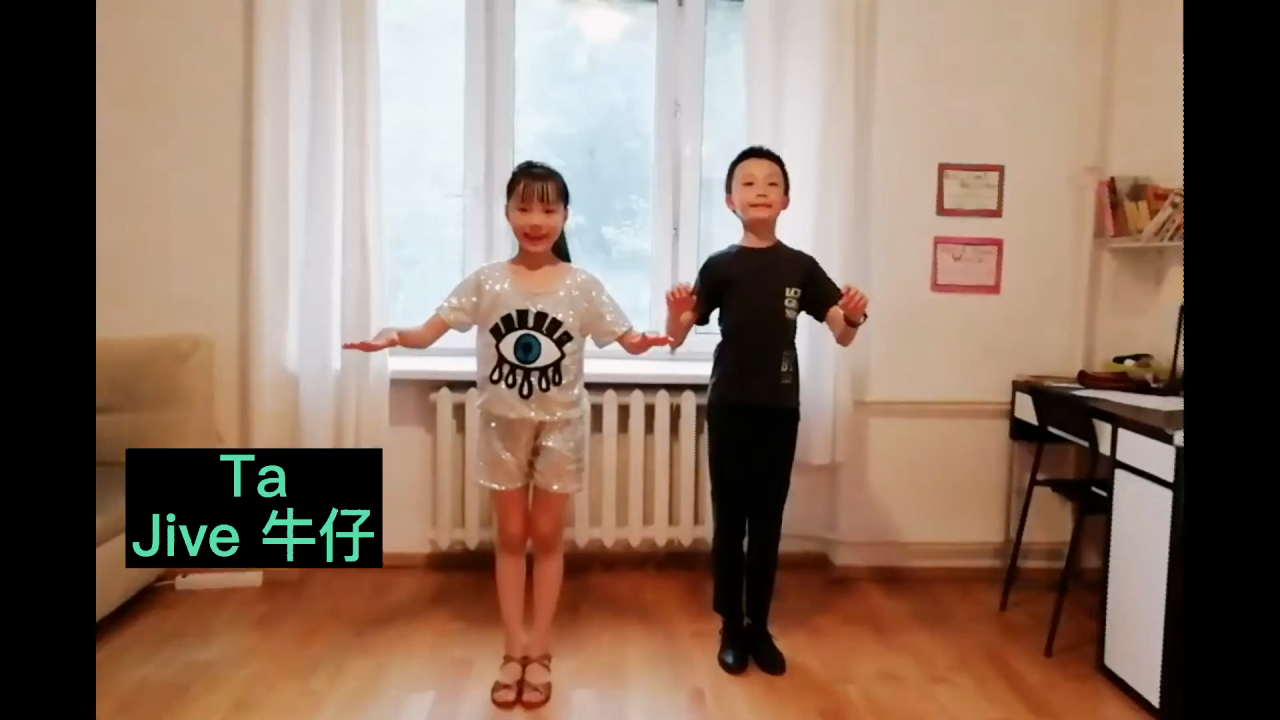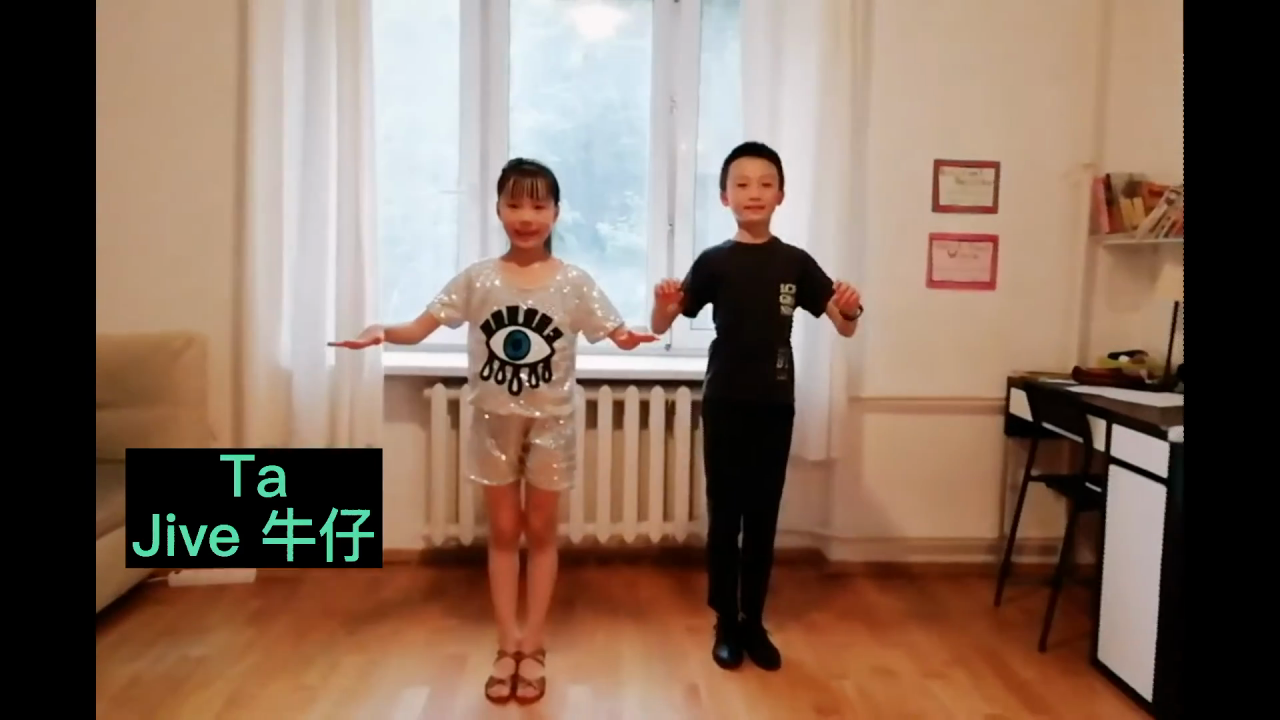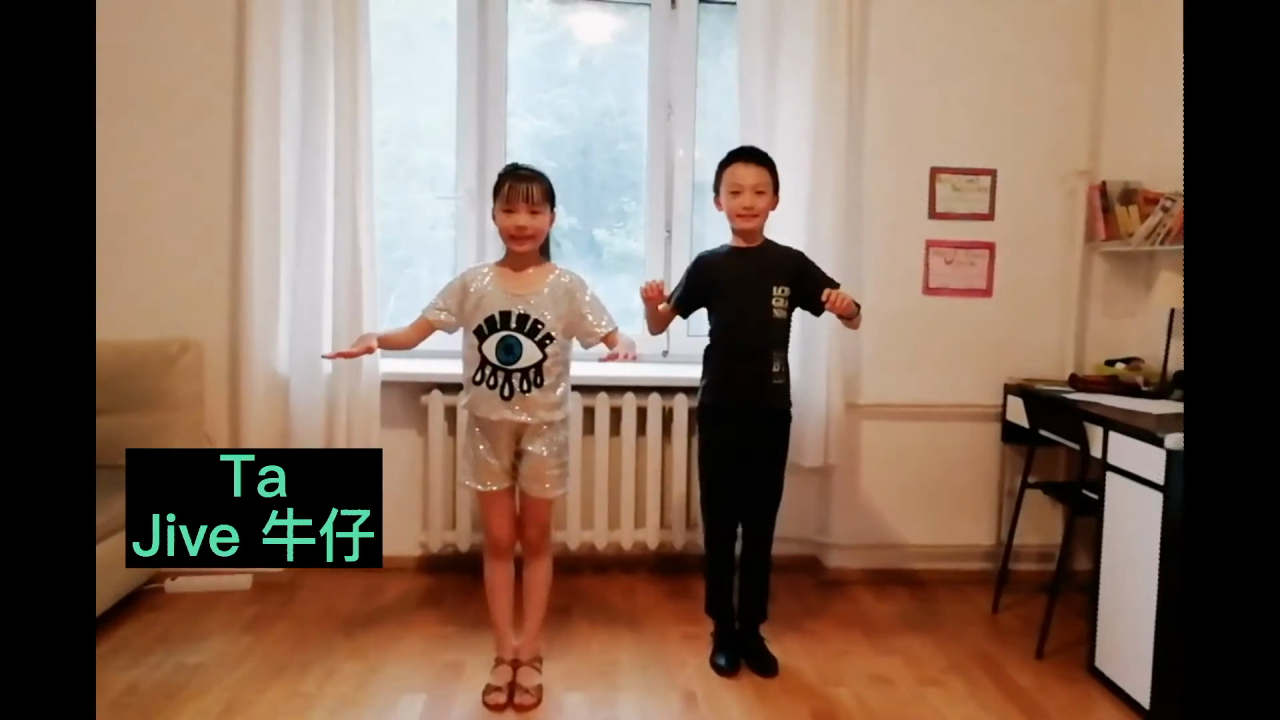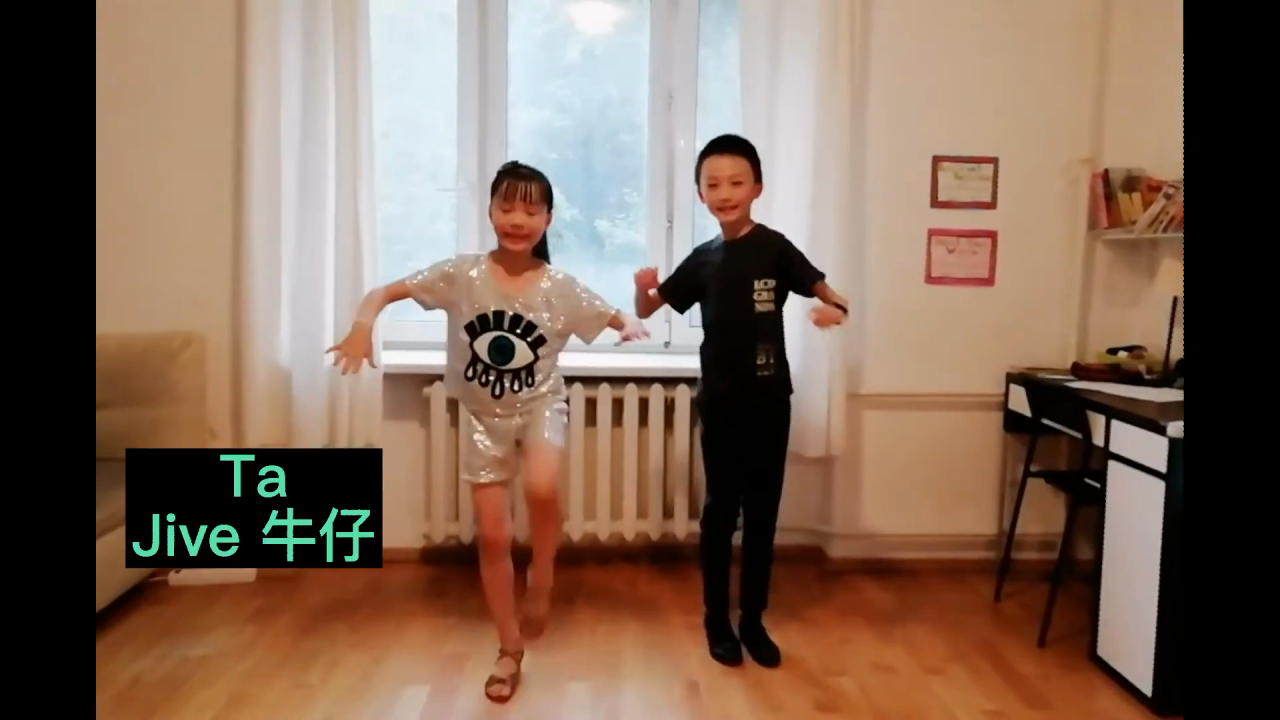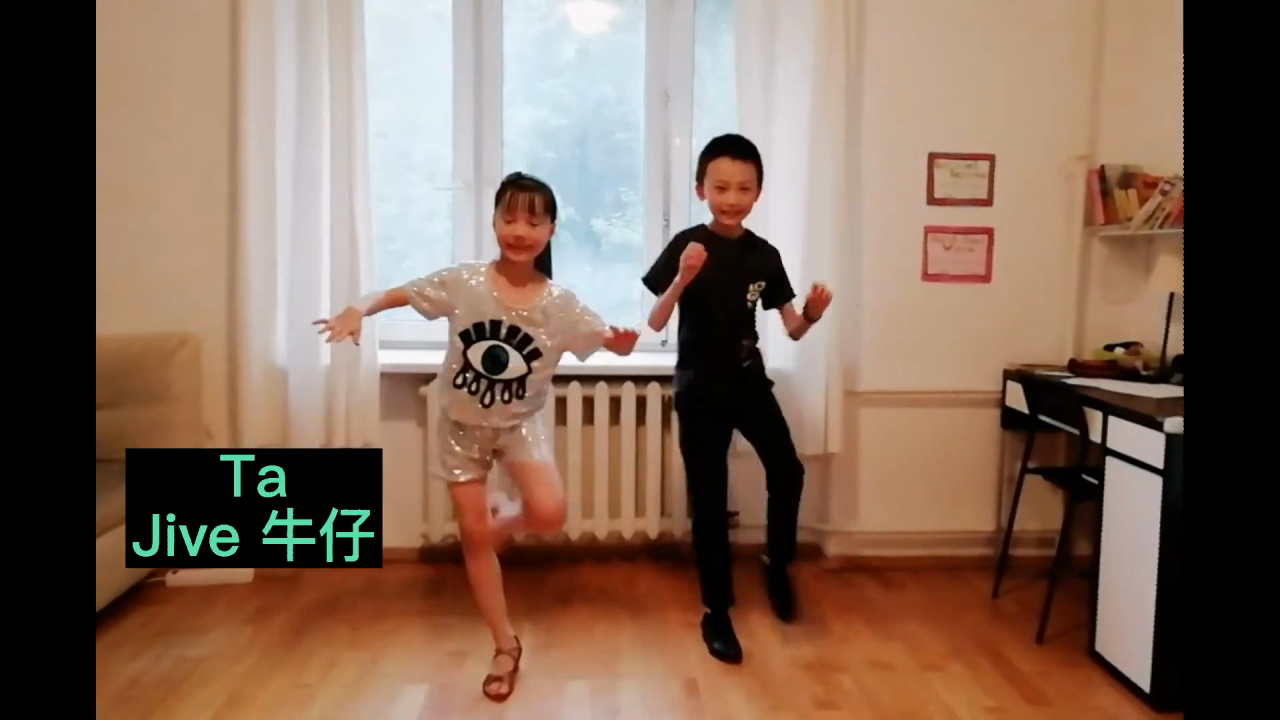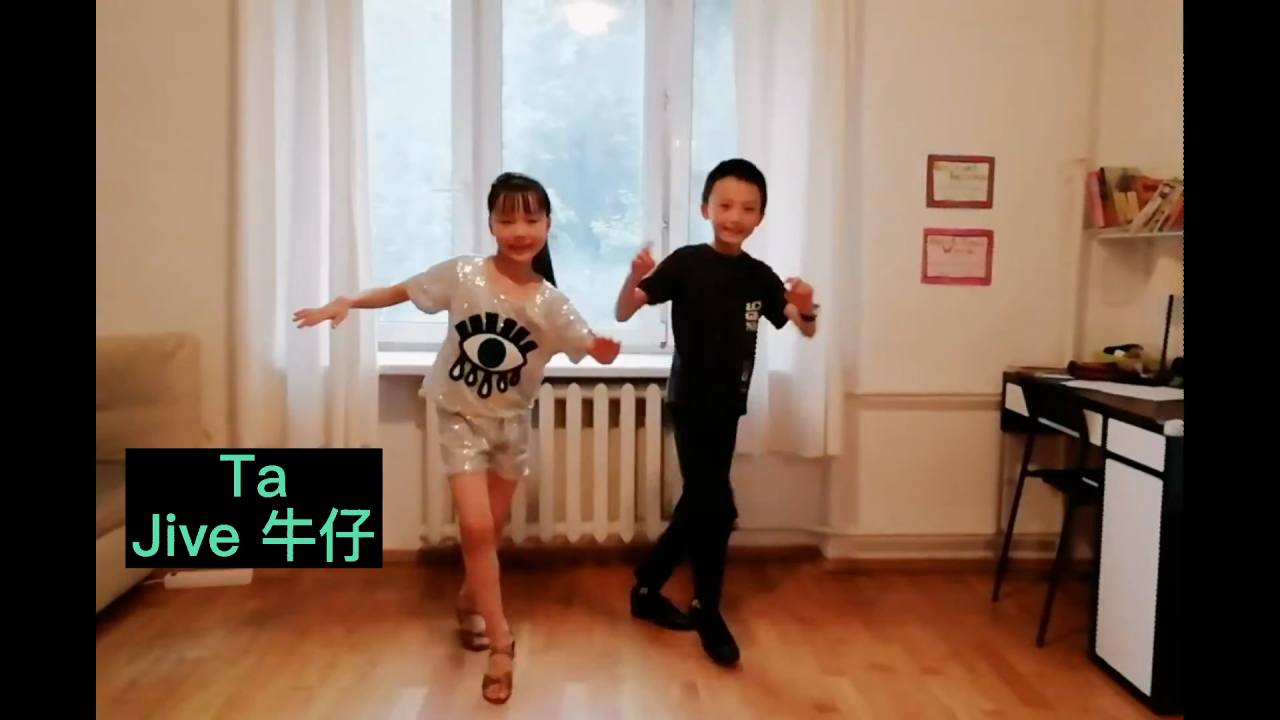
dt=0.3s
person 1, frame 1
left shoulder: (582, 286)
right shoulder: (485, 282)
left elbow: (628, 339)
right elbow: (428, 332)
left wrist: (646, 341)
right wrist: (394, 335)
left hip: (559, 425)
right hip: (503, 424)
left knee: (547, 536)
right knee: (511, 536)
left ankle: (539, 652)
right ankle: (514, 650)
person 1, frame 2
left shoulder: (574, 282)
right shoulder: (477, 278)
left elbow: (618, 334)
right elbow: (418, 328)
left wrist: (634, 339)
right wrist: (382, 331)
left hip: (550, 422)
right hip: (495, 421)
left knee: (541, 532)
right knee: (503, 532)
left ankle: (533, 647)
right ankle: (507, 646)
person 1, frame 3
left shoulder: (567, 287)
right shoulder: (472, 283)
left elbow: (613, 336)
right elbow: (416, 332)
left wrist: (622, 347)
right wrist: (376, 340)
left hip: (543, 427)
right hip: (488, 427)
left knee: (535, 541)
right knee: (498, 542)
left ankle: (530, 654)
right ankle: (504, 654)
person 1, frame 4
left shoulder: (560, 287)
right shoulder: (460, 274)
left elbow: (617, 318)
right elbow: (385, 291)
left wrist: (634, 325)
right wrist: (362, 324)
left hip: (538, 406)
right hip: (484, 419)
left knee: (544, 491)
right knee: (492, 538)
left ankle: (540, 584)
right ankle: (508, 647)
person 1, frame 5
left shoulder: (560, 304)
right shoulder: (462, 281)
left elbow: (616, 343)
right elbow: (397, 294)
left wrist: (625, 340)
right wrist: (358, 311)
left hip: (519, 423)
right hip: (462, 425)
left knee: (550, 514)
right knee: (476, 535)
left ankle: (510, 521)
right ankle: (506, 645)
person 1, frame 6
left shoulder: (551, 303)
right shoulder: (460, 274)
left elbow: (596, 351)
right elbow: (400, 292)
left wrist: (606, 349)
right wrist: (346, 302)
left hip: (511, 422)
right hip: (460, 419)
left knee: (491, 529)
right knee: (476, 529)
left ankle: (470, 604)
right ankle: (500, 642)
person 2, frame 1
left shoulder: (800, 266)
right shoulder: (720, 266)
left elbow: (842, 335)
right elbow: (677, 338)
left wrist: (854, 314)
right wrist: (676, 312)
left hip: (780, 409)
right hip: (730, 407)
left knee: (768, 521)
right knee: (730, 520)
left ankle: (758, 627)
right ankle: (731, 629)
person 2, frame 2
left shoulder: (796, 262)
right shoulder: (714, 261)
left elbow: (844, 327)
right elbow: (661, 328)
left wrist: (849, 308)
right wrist: (663, 305)
left hip: (775, 405)
right hip: (725, 403)
left knee: (763, 516)
right knee: (725, 515)
left ankle: (753, 622)
right ankle: (726, 624)
person 2, frame 3
left shoulder: (790, 263)
right shoulder: (708, 265)
left elbow: (846, 312)
right elbow: (659, 326)
left wrist: (846, 306)
right wrist: (652, 304)
left hip: (770, 411)
right hip: (719, 410)
left knee: (760, 524)
right knee: (720, 523)
left ankle: (751, 630)
right ankle: (723, 632)
person 2, frame 4
left shoulder: (775, 248)
right shoulder: (702, 260)
left elbow: (824, 291)
right elbow: (647, 309)
left wrist: (835, 309)
right wrist: (644, 290)
left hip: (769, 399)
right hip: (719, 401)
left knee: (762, 512)
right knee: (721, 510)
left ankle: (753, 620)
right ankle: (717, 619)
person 2, frame 5
left shoulder: (763, 254)
right shoulder: (686, 246)
left elbow: (795, 327)
right elbow: (655, 320)
left wrist: (814, 308)
right wrist: (683, 278)
left hip: (749, 383)
right hip: (699, 391)
left knee: (788, 472)
right knee: (710, 504)
left ankle: (778, 567)
right ankle: (716, 615)
person 2, frame 6
left shoulder: (760, 276)
right shoulder: (686, 262)
left elbow: (805, 329)
right elbow: (622, 313)
left wrist: (805, 307)
right wrist: (635, 278)
left hip: (728, 408)
right hip: (690, 406)
left knee: (700, 507)
right knee: (718, 509)
left ankle: (646, 588)
right ankle: (707, 612)
